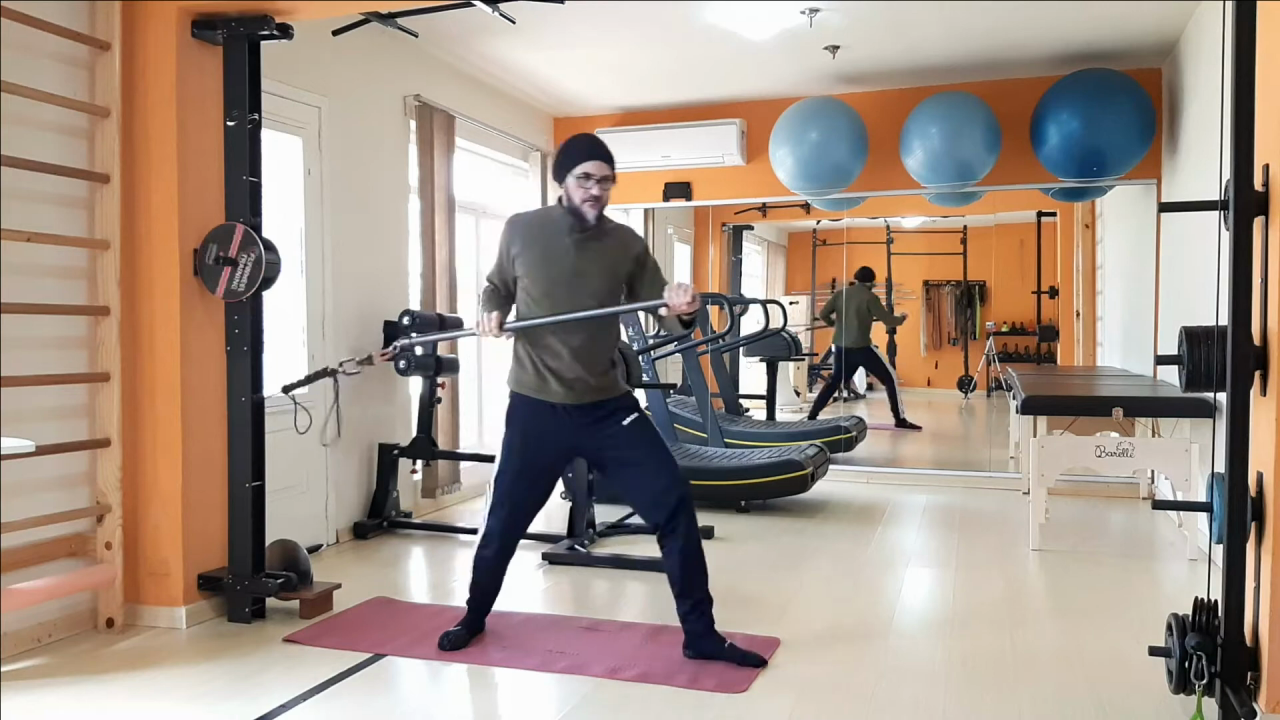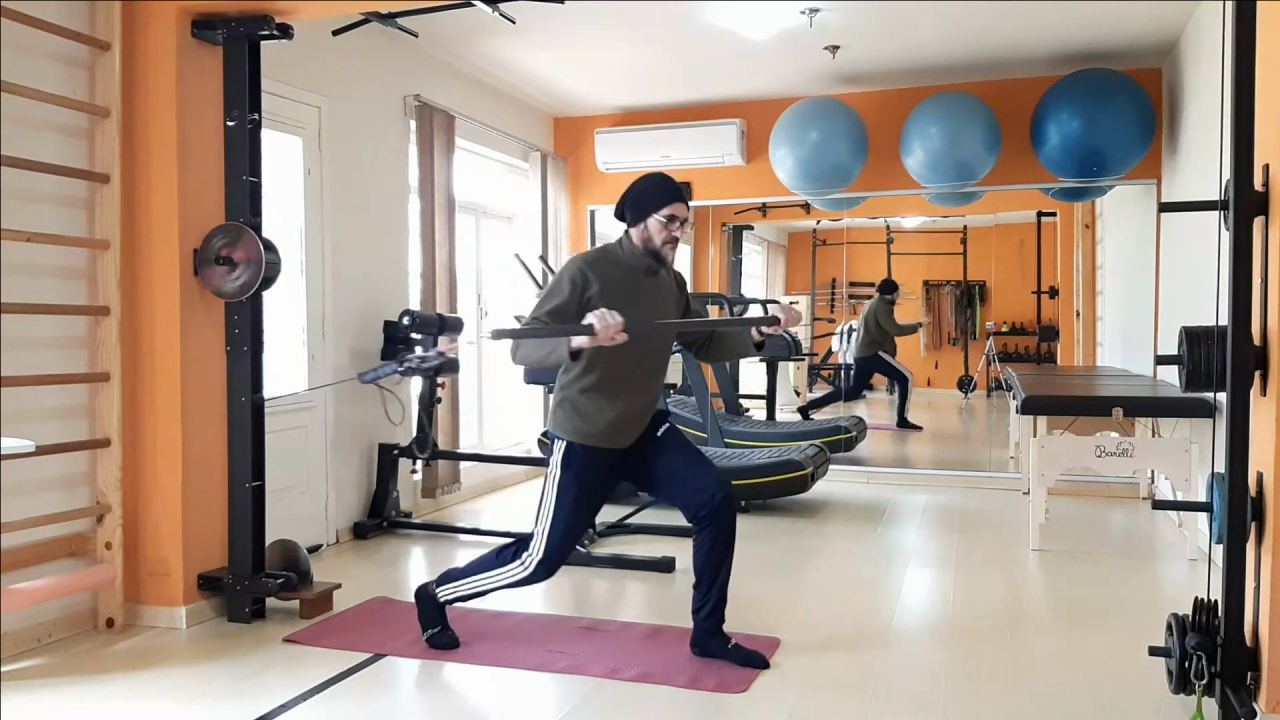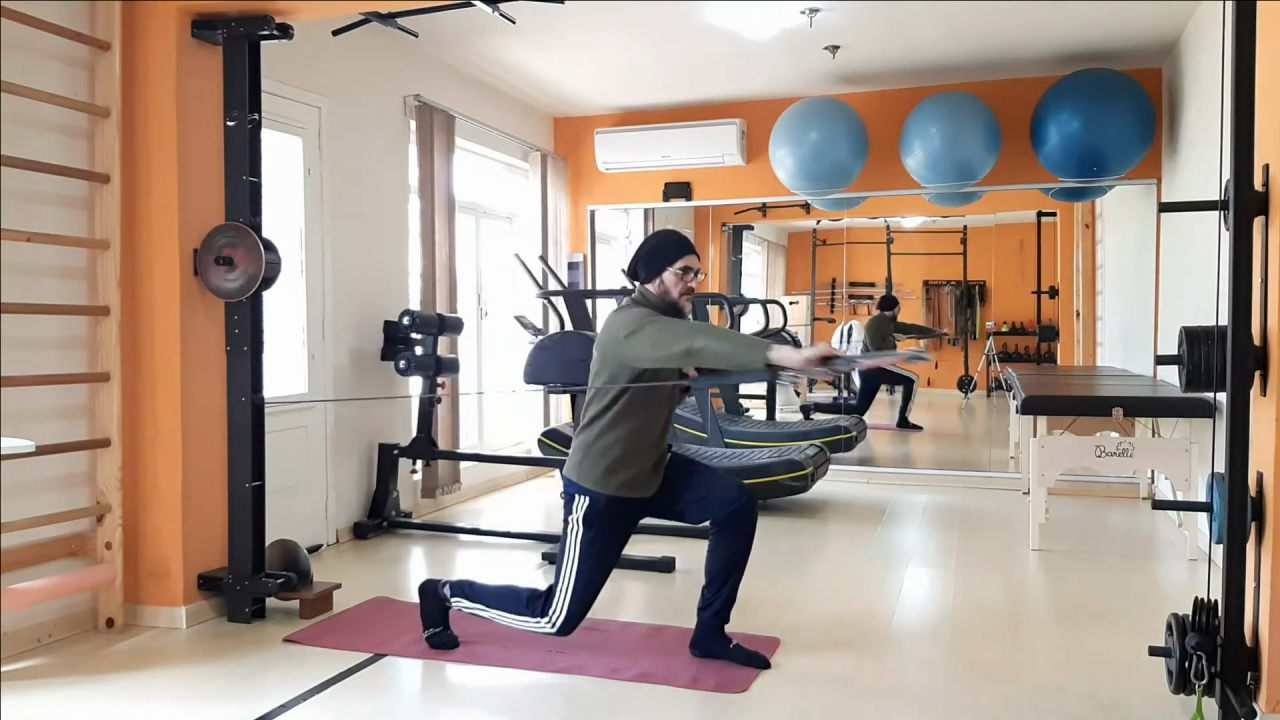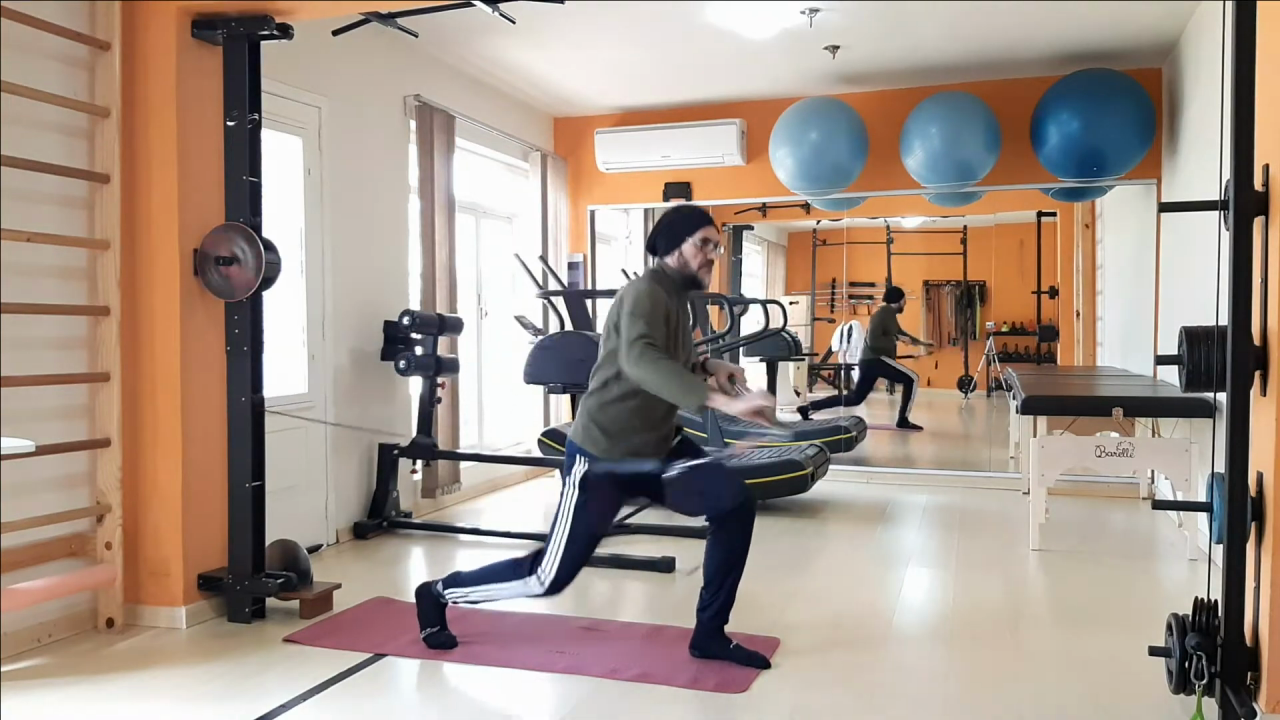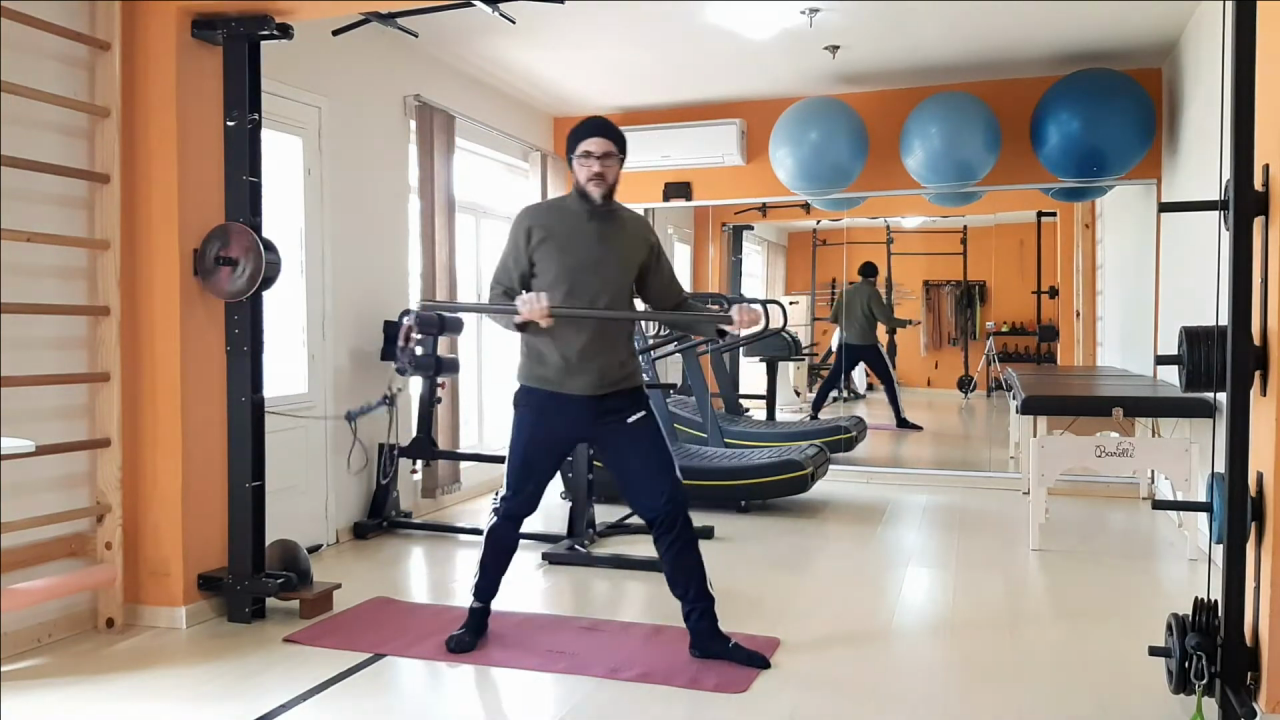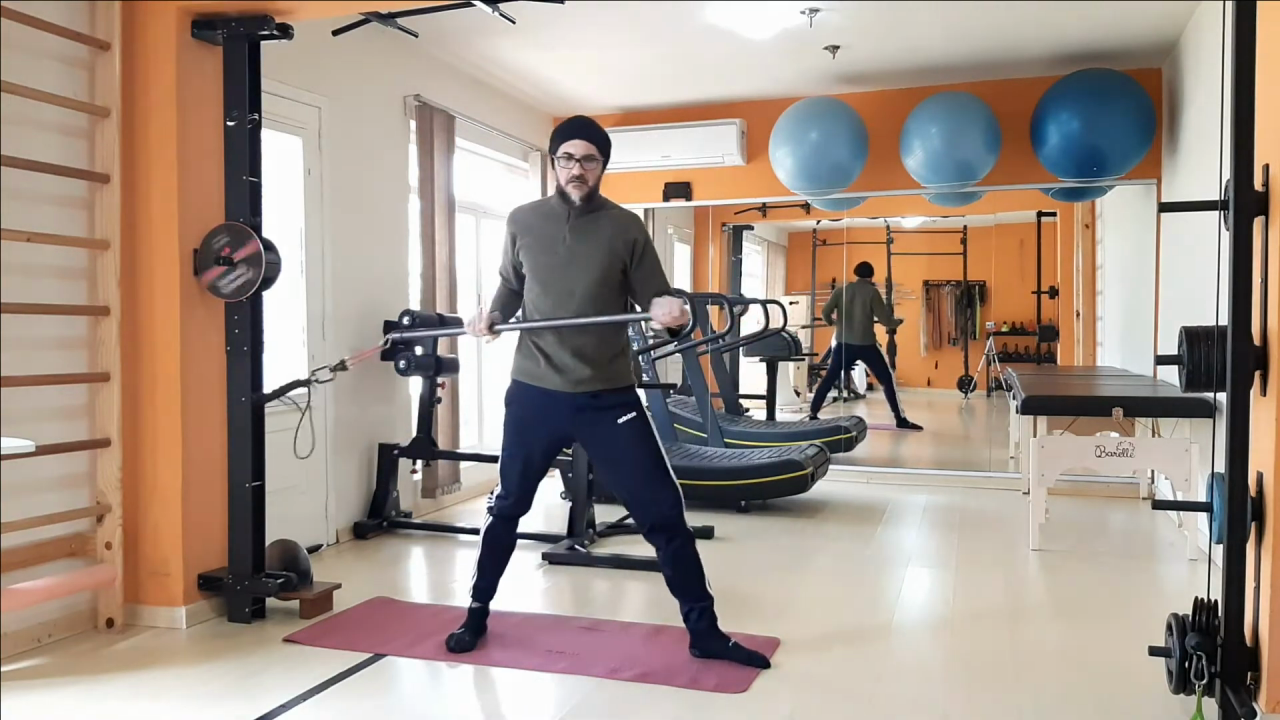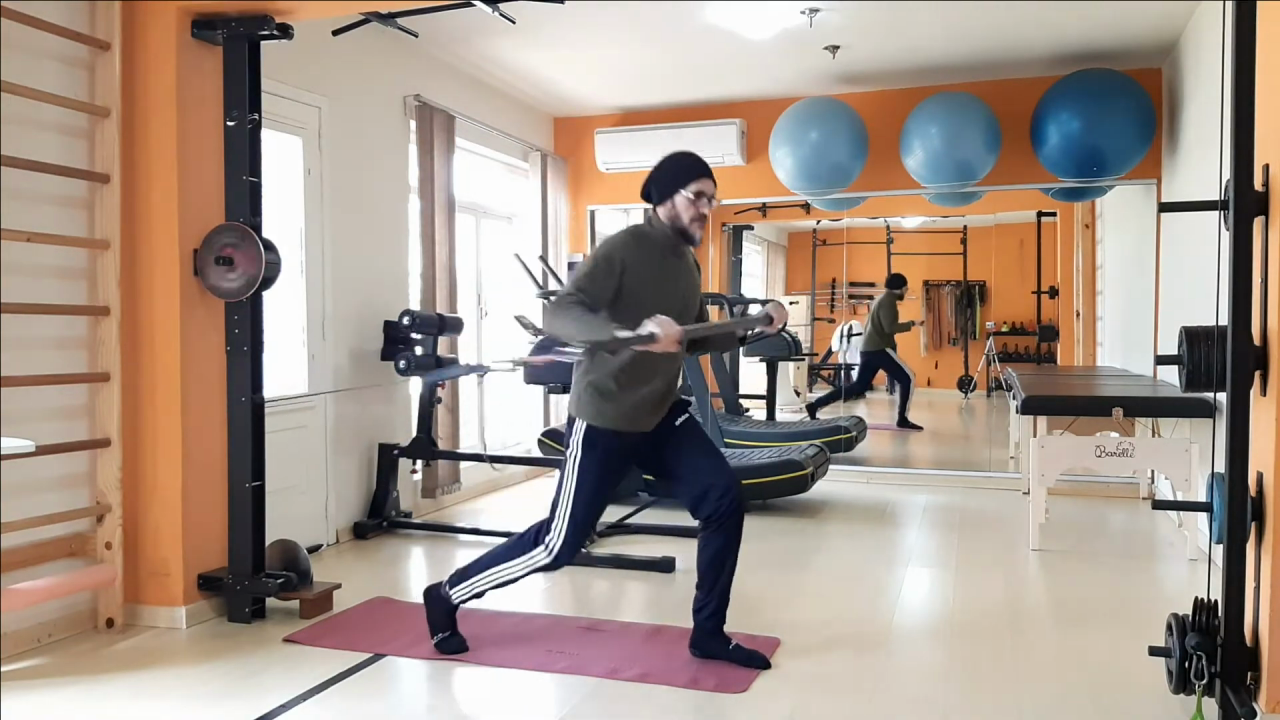
dt=0.7s
person 1, frame 1
left shoulder: (627, 244)
right shoulder: (522, 230)
left elbow: (666, 316)
right elbow: (499, 288)
left wrist: (680, 309)
right wrist: (490, 313)
left hip: (607, 405)
right hip: (538, 405)
left knee: (673, 506)
right knee: (505, 521)
left ankle: (701, 635)
right ankle: (475, 615)
person 1, frame 2
left shoulder: (670, 283)
right shoulder: (587, 270)
left elbow: (705, 345)
right elbow: (523, 346)
left wrist: (761, 332)
right wrist: (581, 341)
left hip: (645, 429)
right hip: (584, 438)
left knee: (716, 502)
right knee: (541, 559)
left ankle: (709, 634)
right ankle: (436, 594)
person 1, frame 3
left shoulder: (661, 318)
right shoulder: (629, 322)
right elbow: (691, 342)
left wrist: (688, 381)
right wrist: (783, 354)
left hip: (650, 469)
right hip: (599, 484)
left knee: (736, 506)
right knee: (558, 618)
left ankle: (710, 634)
right ankle: (444, 594)
person 1, frame 4
left shoulder: (678, 297)
right shoulder: (645, 295)
right elbow: (638, 360)
left wrist: (710, 372)
right wrist: (722, 399)
left hip: (659, 445)
right hip: (603, 452)
left knee: (735, 504)
right knee: (548, 577)
left ankle: (710, 636)
right ankle: (438, 593)
person 1, frame 5
left shoulder: (637, 231)
right shoulder: (533, 222)
left elbow: (672, 306)
right elbow: (500, 298)
left wrist: (723, 318)
right wrist: (523, 310)
left hip: (620, 397)
right hip: (545, 394)
left knee: (669, 510)
right knee: (512, 507)
left ankle: (706, 634)
right ankle: (478, 613)
person 1, frame 6
left shoulder: (626, 228)
right shoulder: (522, 222)
left elbow: (658, 300)
left wrist: (671, 314)
right wrist: (490, 314)
left hip: (607, 395)
right hip: (535, 391)
left knee: (661, 510)
right knee: (507, 505)
left ankle: (705, 632)
right ankle: (478, 611)
person 1, frame 7
left shoulder: (687, 260)
right shoulder: (625, 248)
right elbow: (562, 313)
right wrist: (633, 330)
left hip: (662, 414)
right hip: (605, 418)
left knee: (724, 500)
right knee: (558, 544)
left ankle: (709, 634)
right ankle: (445, 596)
